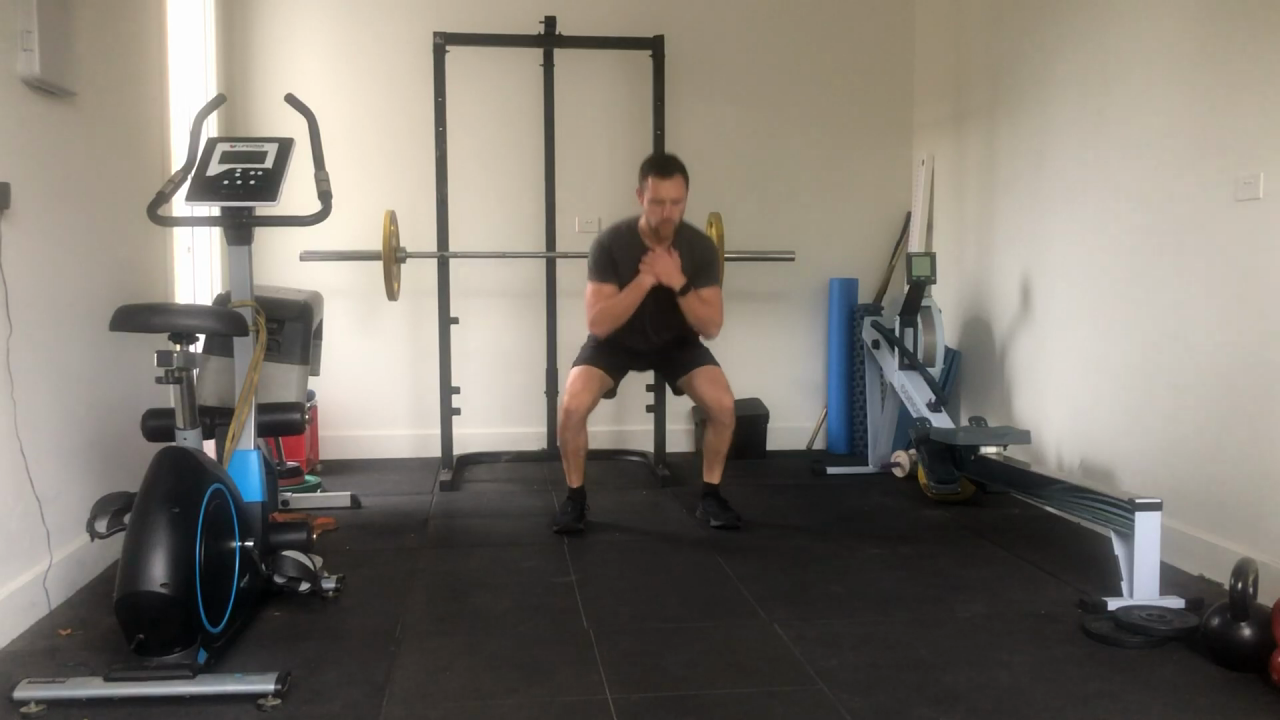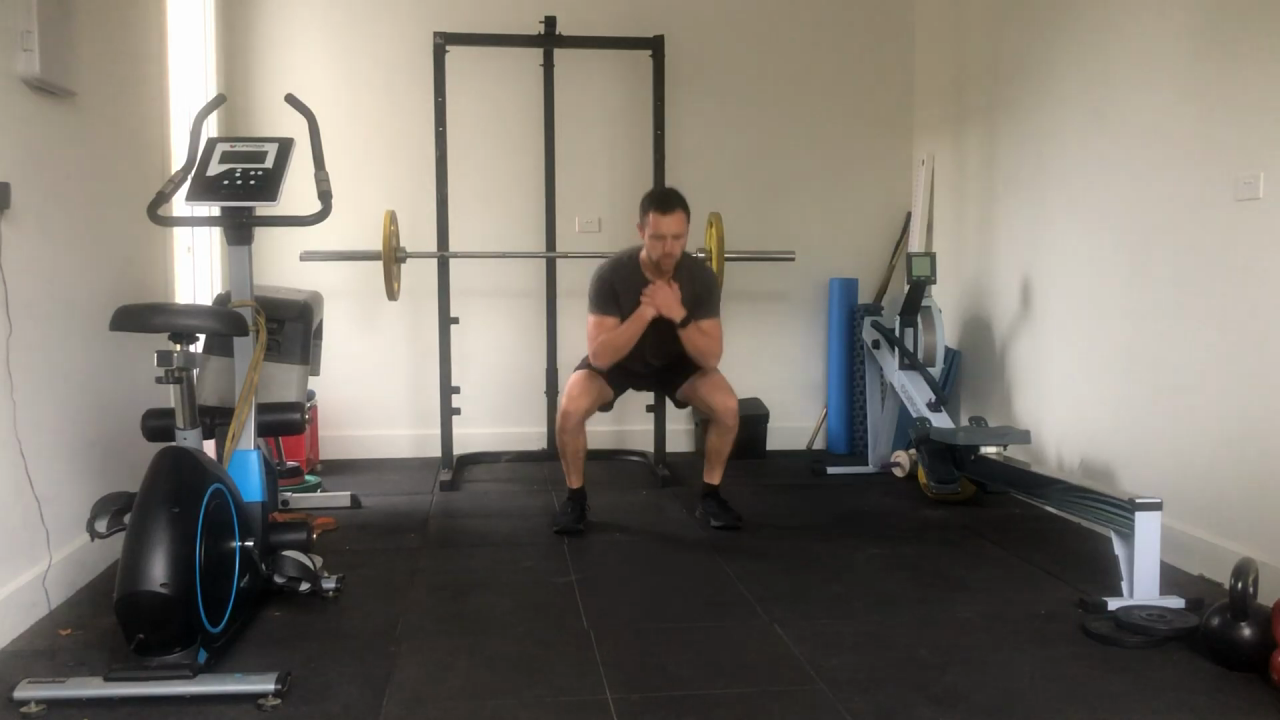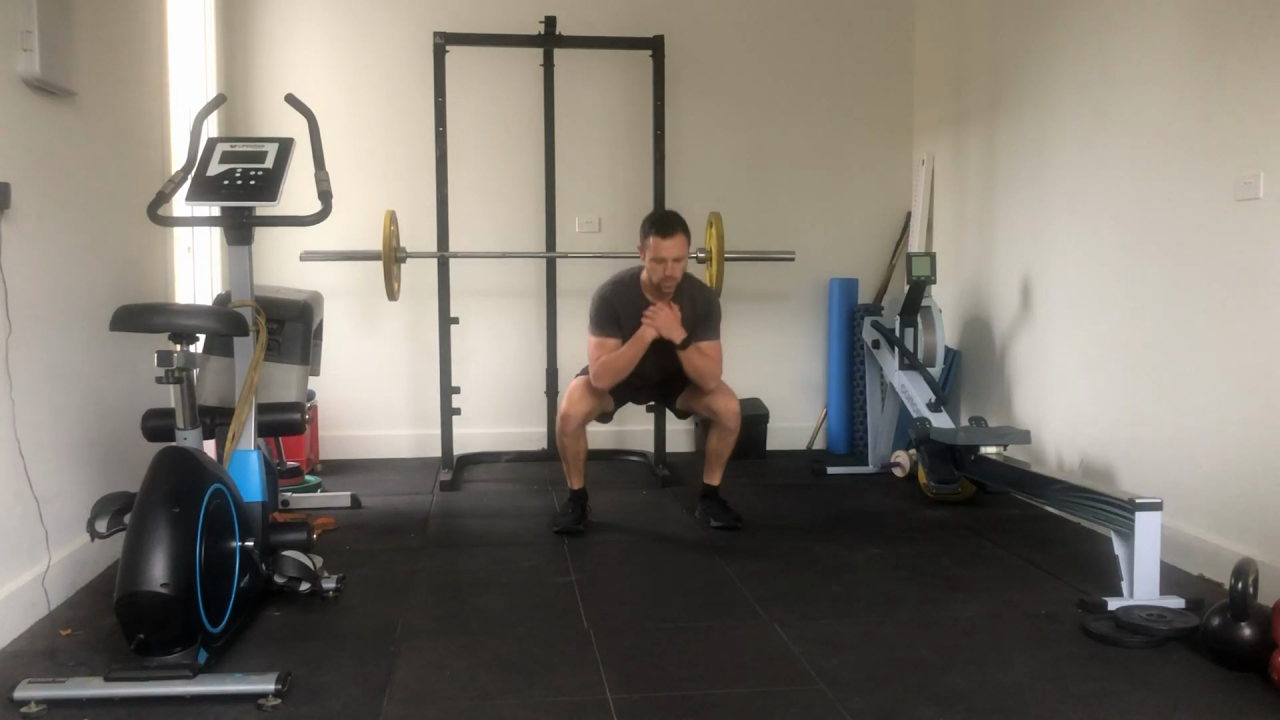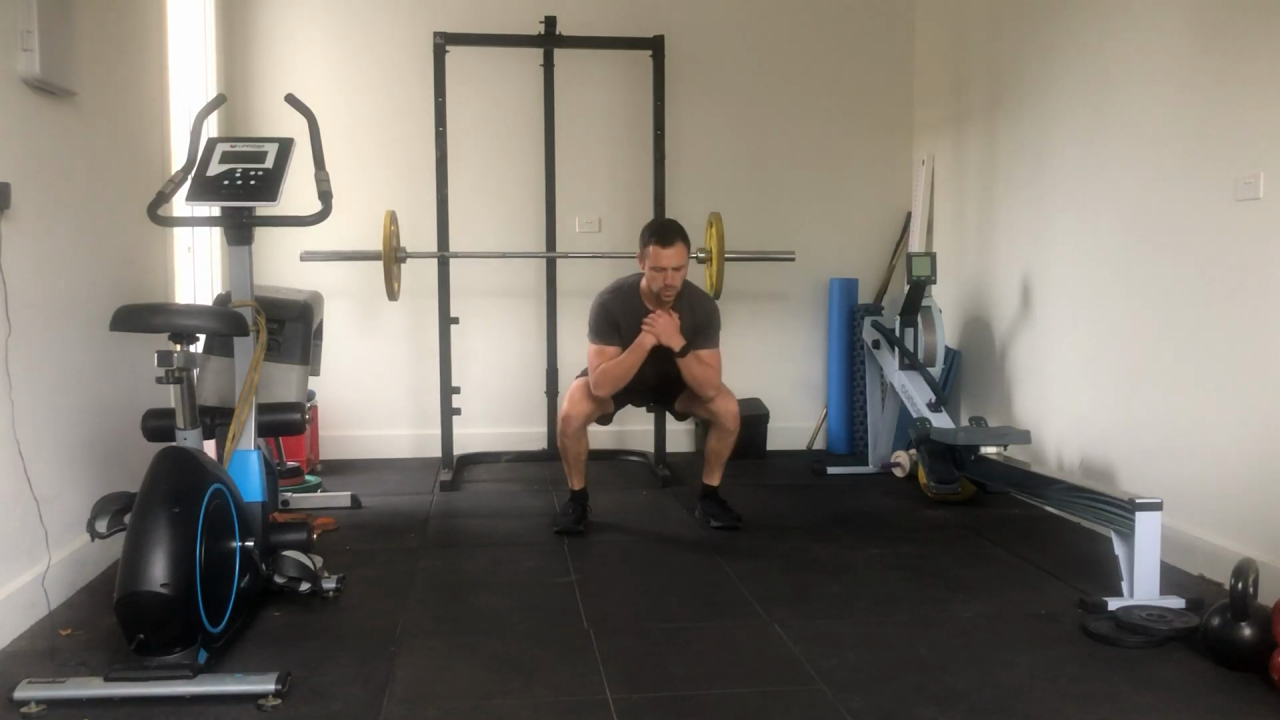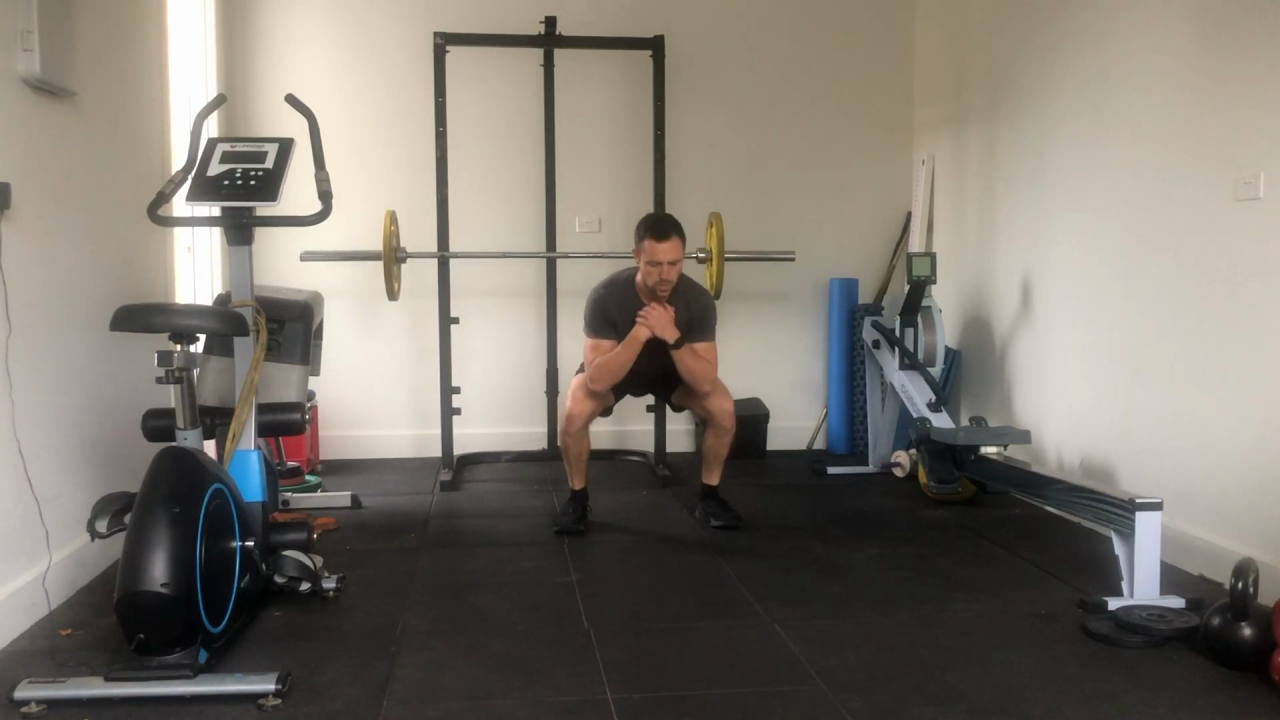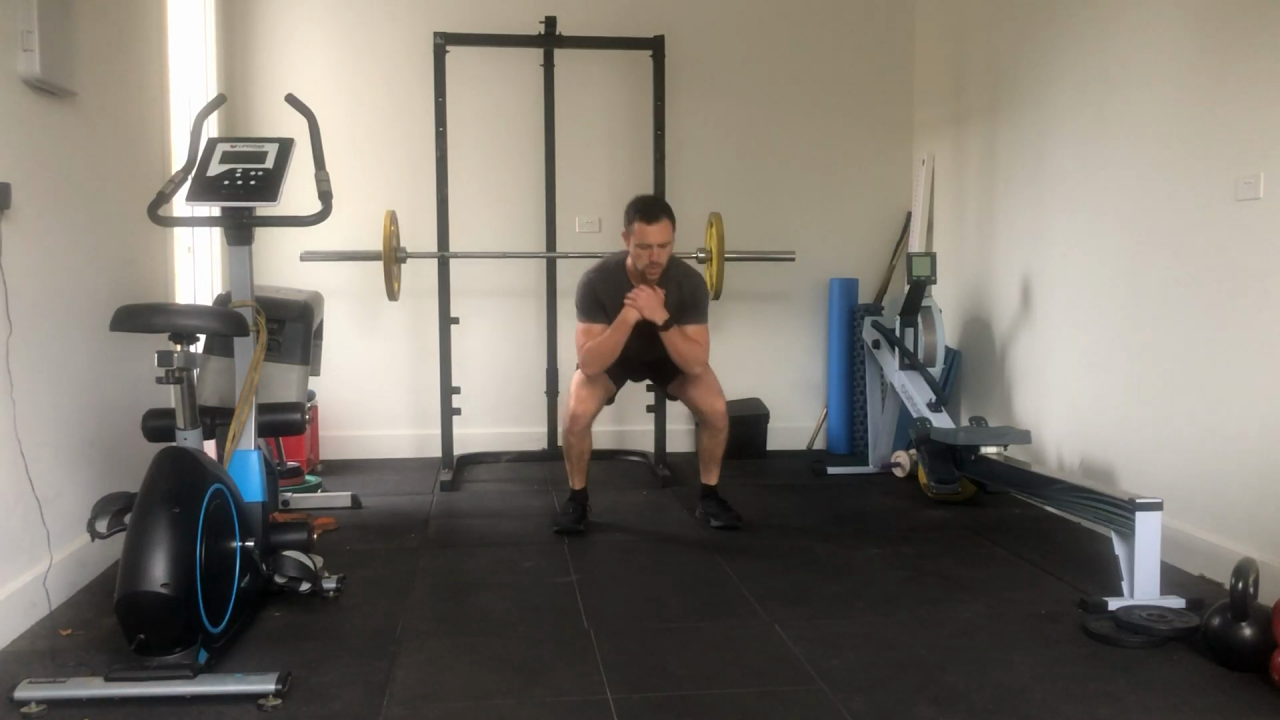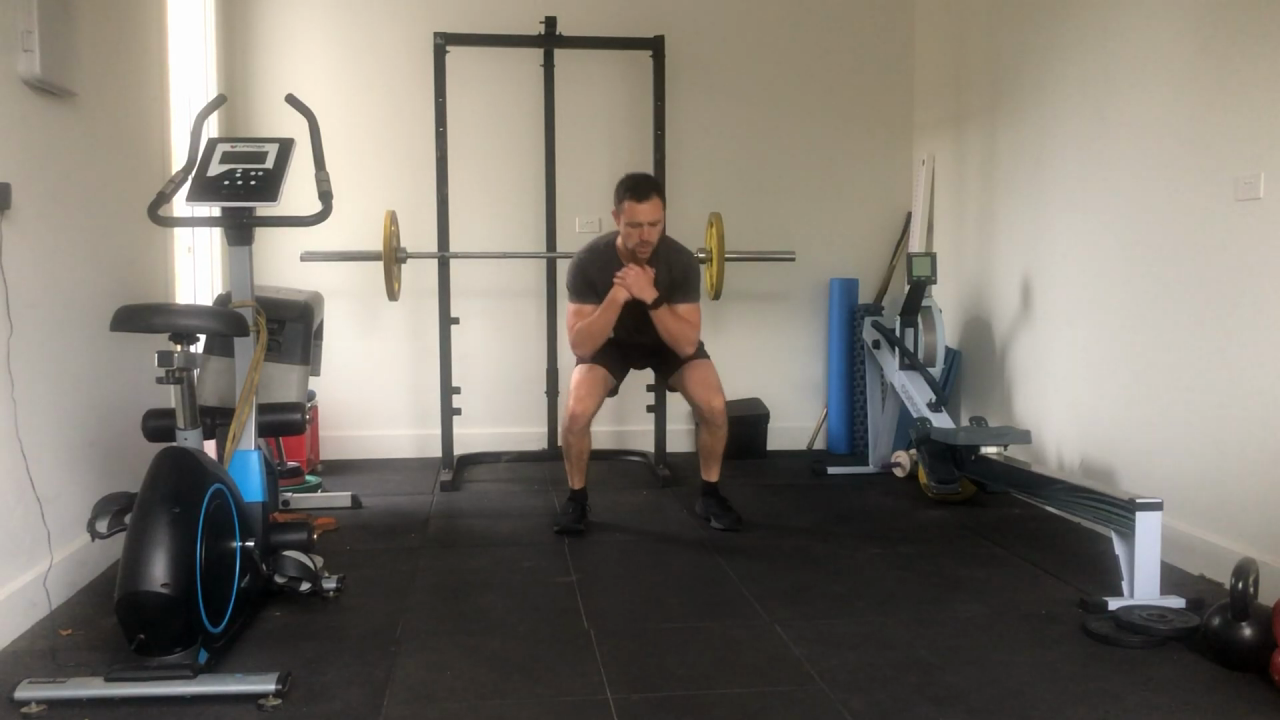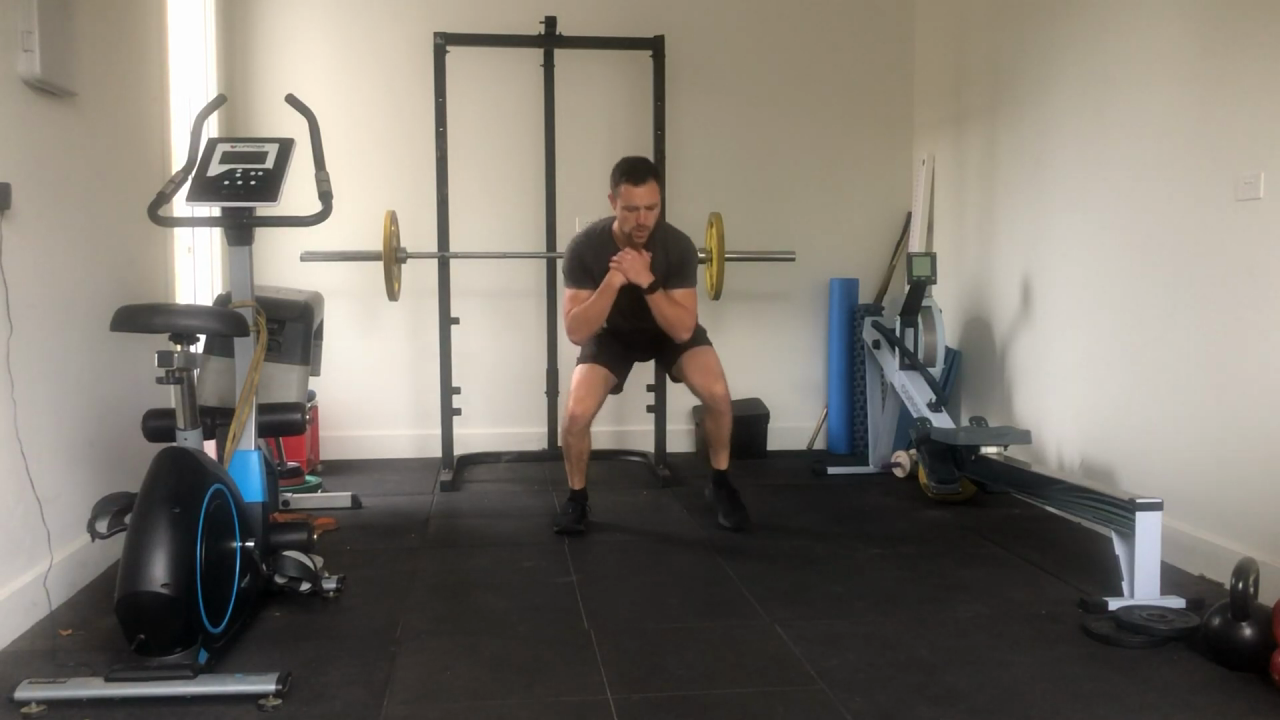
dt=0.1s
person 1, frame 1
left shoulder: (701, 247)
right shoulder: (611, 244)
left elbow: (712, 326)
right elbow: (598, 324)
left wrist: (679, 284)
right wrist: (644, 280)
left hip: (675, 340)
right hip: (618, 341)
left knee: (722, 404)
right knee: (573, 407)
left ankle: (710, 496)
right ankle: (575, 497)
person 1, frame 2
left shoulder: (701, 278)
right shoulder: (611, 275)
left elbow: (711, 357)
right elbow: (599, 357)
left wrist: (680, 316)
right wrist: (645, 313)
left hip: (675, 361)
right hip: (618, 360)
left knee: (727, 408)
right knee: (570, 408)
left ankle: (710, 495)
right ankle: (576, 497)
person 1, frame 3
left shoulder: (702, 299)
right shoulder: (611, 295)
left elbow: (710, 381)
right elbow: (600, 379)
left wrist: (679, 338)
right wrist: (645, 334)
left hip: (675, 374)
right hip: (619, 373)
left knee: (728, 410)
right knee: (571, 413)
left ankle: (710, 497)
right ankle: (577, 499)
person 1, frame 4
left shoulder: (702, 307)
right shoulder: (610, 303)
left elbow: (709, 389)
right elbow: (600, 386)
left wrist: (678, 345)
right wrist: (645, 341)
left hip: (674, 377)
right hip: (618, 376)
left knee: (728, 411)
right knee: (572, 414)
left ankle: (709, 496)
right ankle: (577, 499)
person 1, frame 5
left shoulder: (697, 299)
right shoulder: (606, 297)
left elbow: (706, 383)
right elbow: (597, 380)
left wrist: (672, 337)
right wrist: (638, 334)
left hip: (671, 369)
right hip: (614, 365)
left knee: (723, 410)
right knee: (574, 414)
left ankle: (710, 496)
right ankle: (577, 498)
person 1, frame 6
left shoulder: (689, 282)
right shoulder: (596, 281)
left elbow: (697, 365)
right elbow: (589, 364)
left wrist: (662, 319)
right wrist: (628, 315)
left hip: (668, 353)
right hip: (611, 354)
left knee: (715, 410)
right knee: (578, 412)
left ankle: (709, 495)
right ankle: (577, 498)
person 1, frame 7
left shoulder: (680, 260)
right shoulder: (589, 261)
left elbow: (687, 344)
right elbow: (580, 346)
left wrist: (651, 297)
right wrist: (617, 295)
left hip: (668, 337)
right hip: (611, 339)
left knee: (714, 406)
right knee: (577, 412)
left ankle: (709, 494)
right ankle: (577, 499)
person 1, frame 8
left shoulder: (678, 245)
right shoulder: (584, 247)
left elbow: (684, 330)
right elbow: (576, 333)
left wrist: (647, 282)
right wrist: (612, 280)
left hip: (668, 327)
right hip: (612, 332)
left knee: (716, 393)
right knee: (577, 413)
left ankle: (720, 482)
right ankle: (577, 498)
